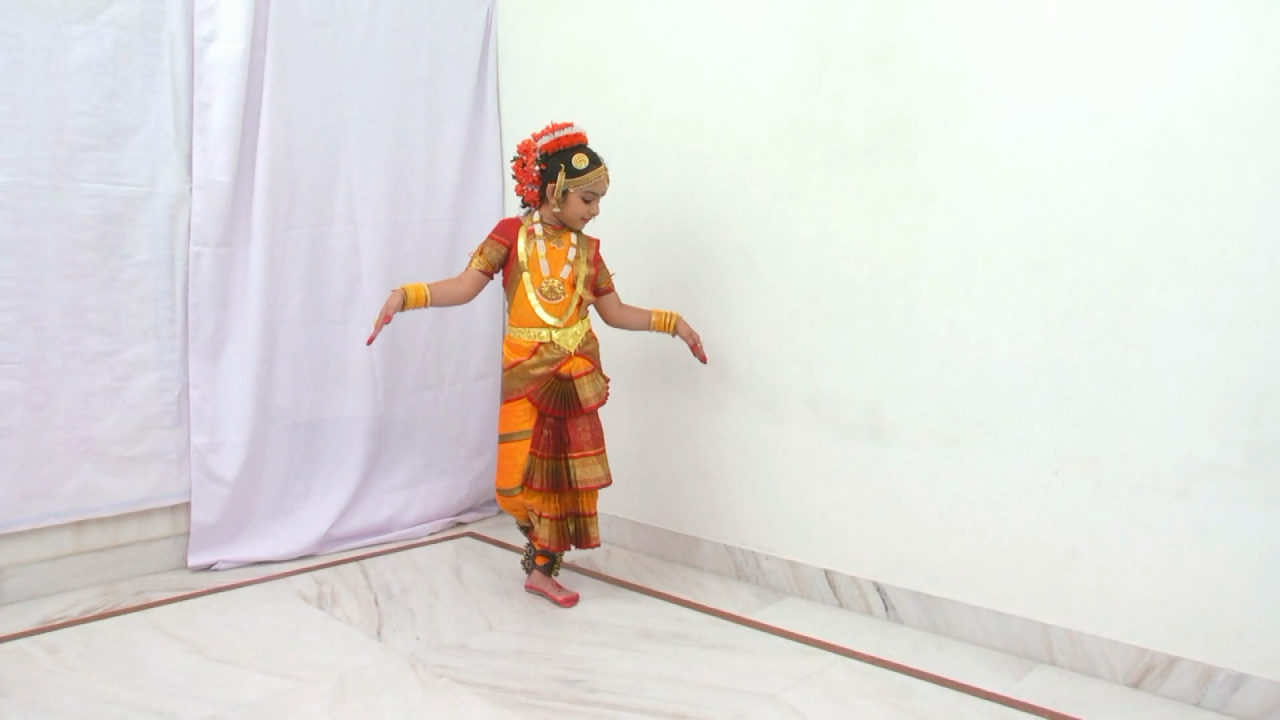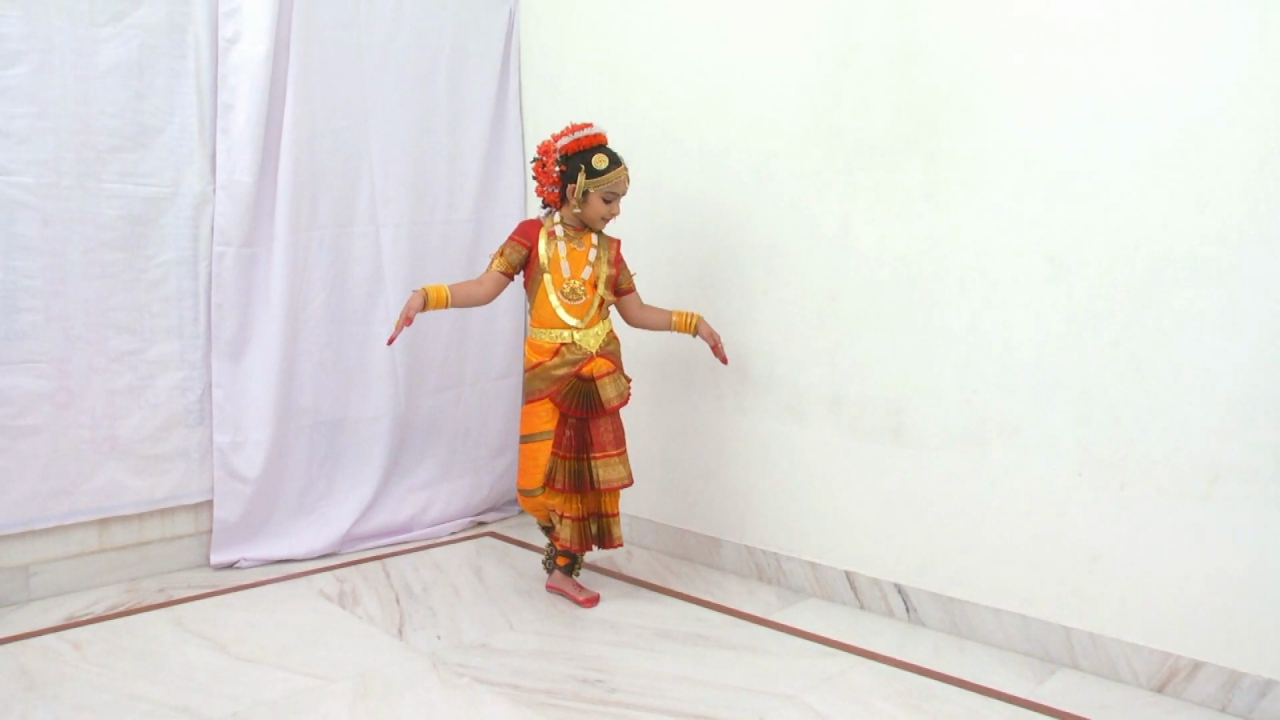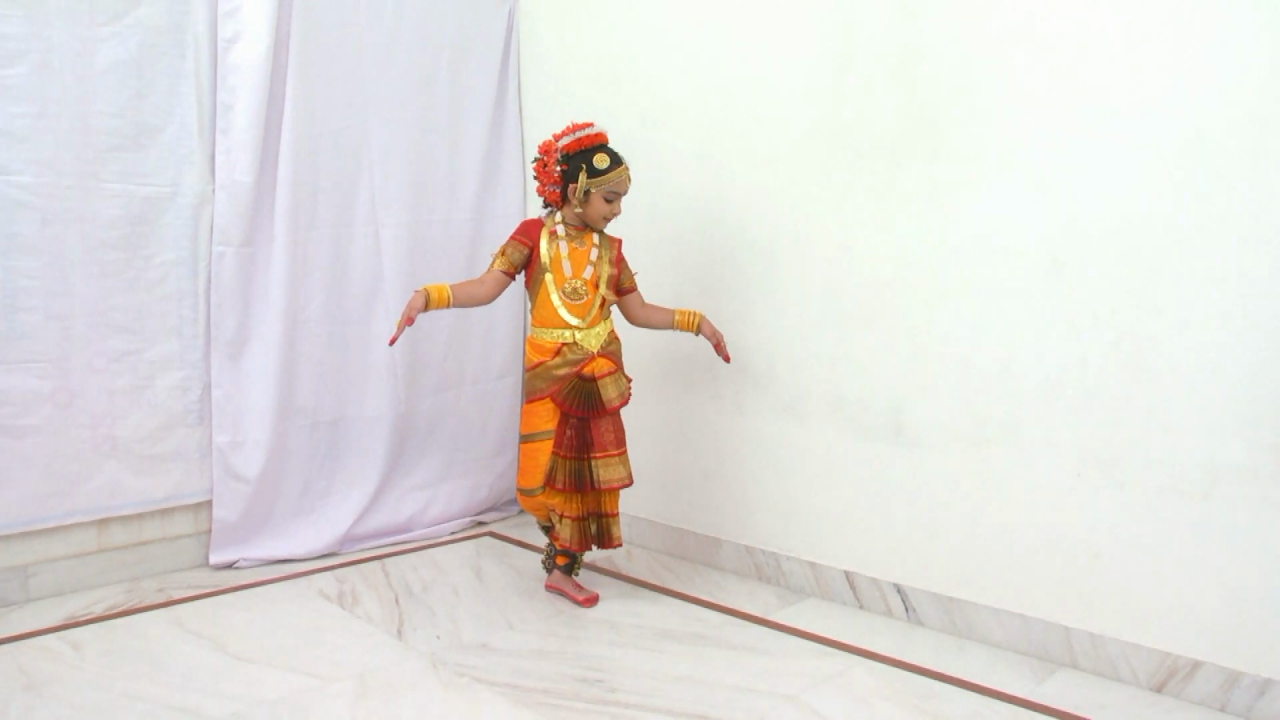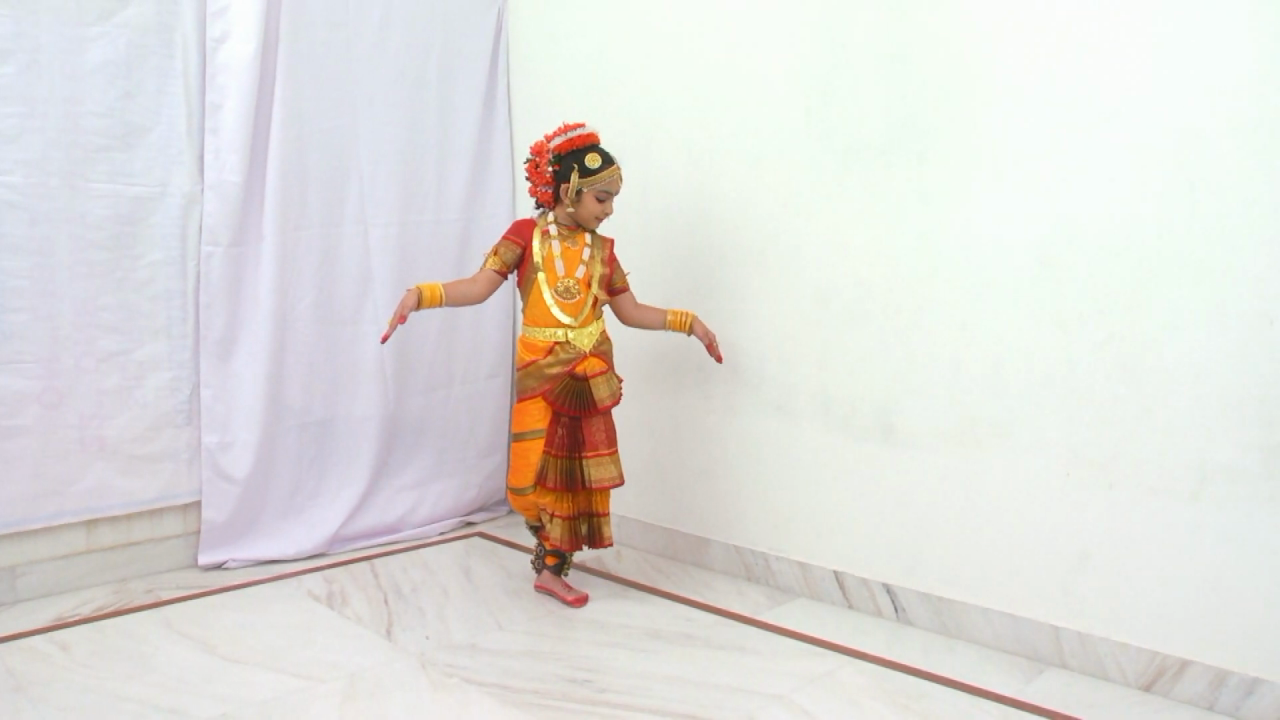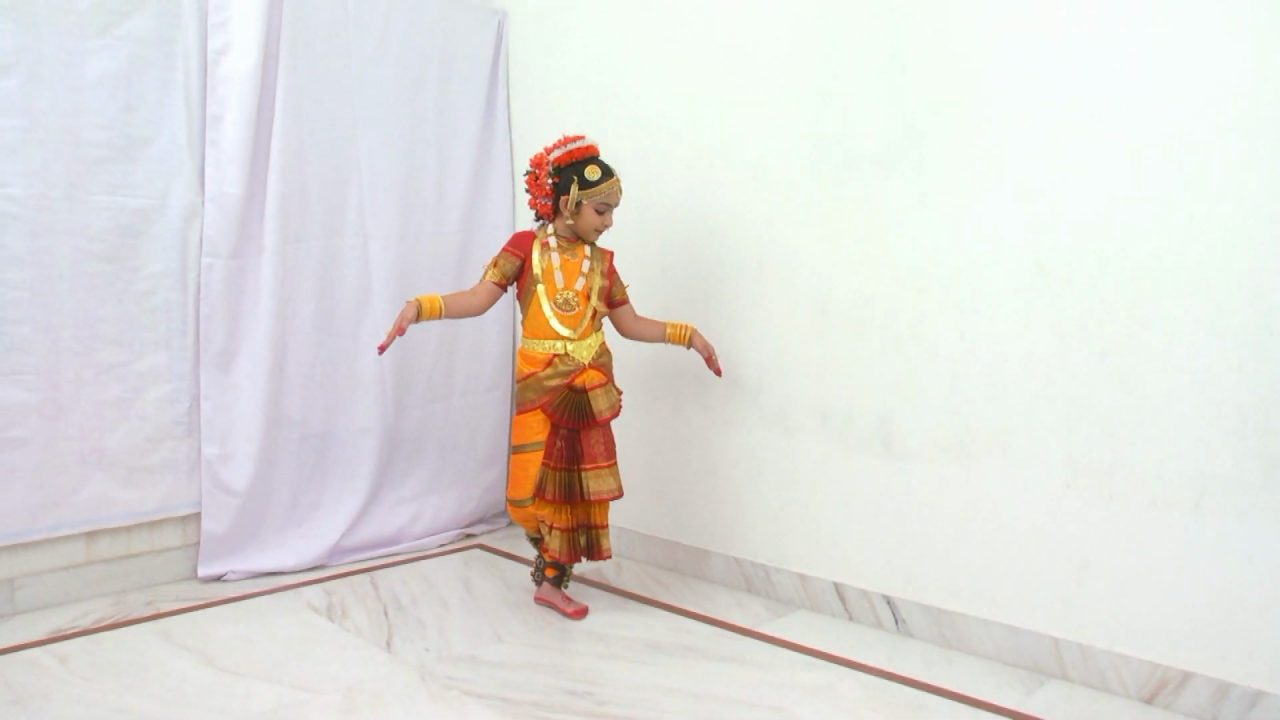
dt=1s
person 1, frame 1
left shoulder: (587, 249)
right shoulder: (512, 233)
left elbow: (615, 312)
right elbow: (464, 287)
left wrist: (671, 322)
right wrist: (405, 295)
left hip: (575, 376)
right hip: (527, 374)
left knee: (565, 473)
right knee: (523, 475)
left ankle: (542, 568)
right ankle: (540, 561)
person 1, frame 2
left shoulder: (609, 249)
right shoulder: (533, 234)
left elbow: (635, 312)
right elbow: (485, 287)
left wrist: (692, 322)
right wrist: (426, 295)
left hip: (596, 376)
right hip: (548, 374)
left knee: (586, 473)
right knee: (546, 475)
left ankle: (563, 568)
right ankle: (561, 561)
person 1, frame 3
left shoulder: (609, 249)
right shoulder: (534, 234)
left elbow: (638, 311)
right elbow: (486, 287)
left wrist: (695, 321)
right wrist: (428, 295)
left hip: (597, 376)
right hip: (549, 374)
left knee: (587, 473)
right knee: (544, 475)
left ankle: (563, 568)
right ankle: (561, 561)
person 1, frame 4
left shoulder: (602, 249)
right shoulder: (526, 234)
left elbow: (630, 312)
right elbow: (478, 287)
left wrist: (687, 322)
right wrist: (420, 294)
left hip: (588, 376)
right hip: (541, 373)
left knee: (578, 473)
right knee: (536, 474)
left ankle: (552, 568)
right ankle: (550, 558)
person 1, frame 5
left shoulder: (602, 262)
right shoulder: (526, 246)
left elbow: (630, 324)
right elbow: (477, 299)
left wrist: (687, 334)
right wrist: (419, 307)
left hip: (588, 389)
right hip: (540, 386)
left knee: (577, 485)
right knee: (535, 487)
left ankle: (552, 580)
right ankle: (550, 574)
